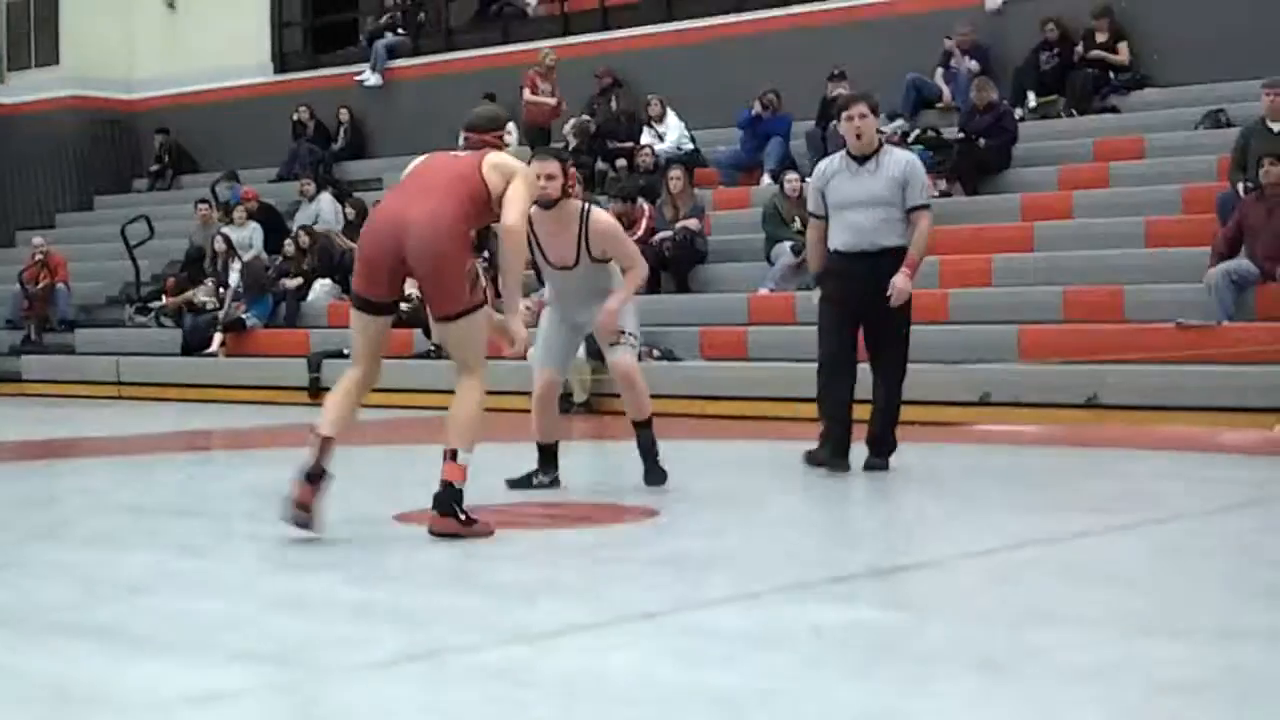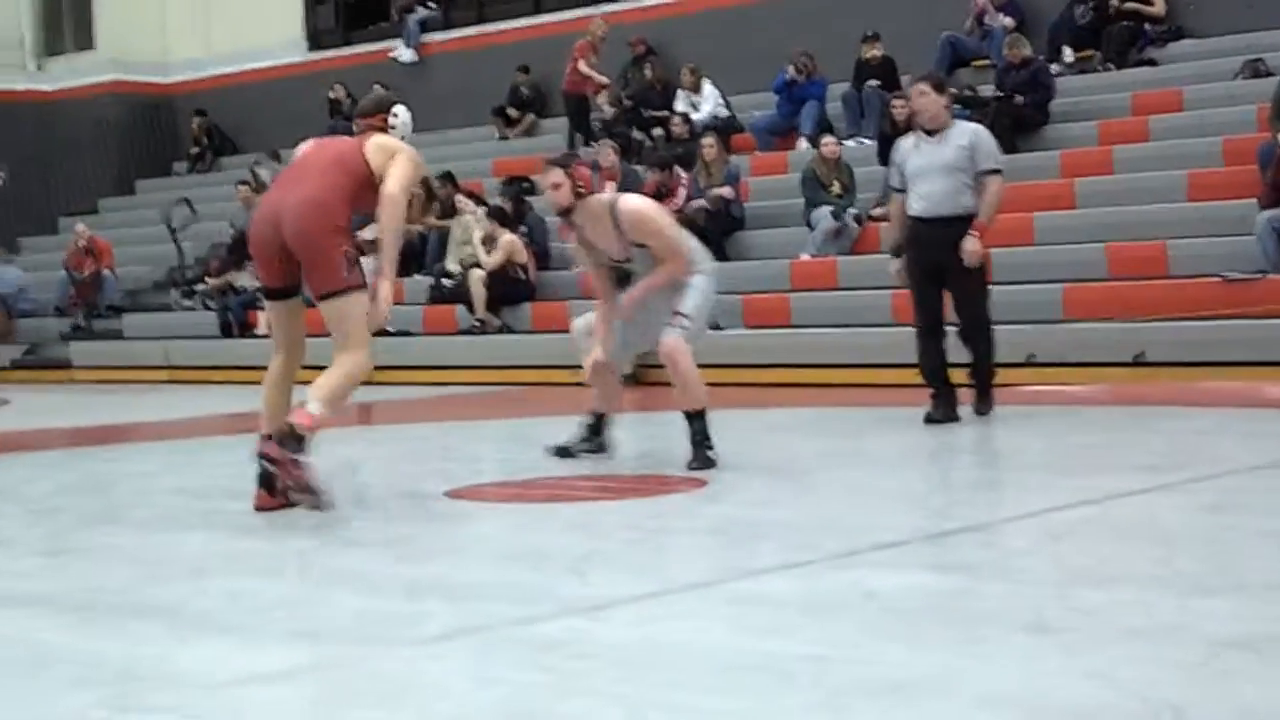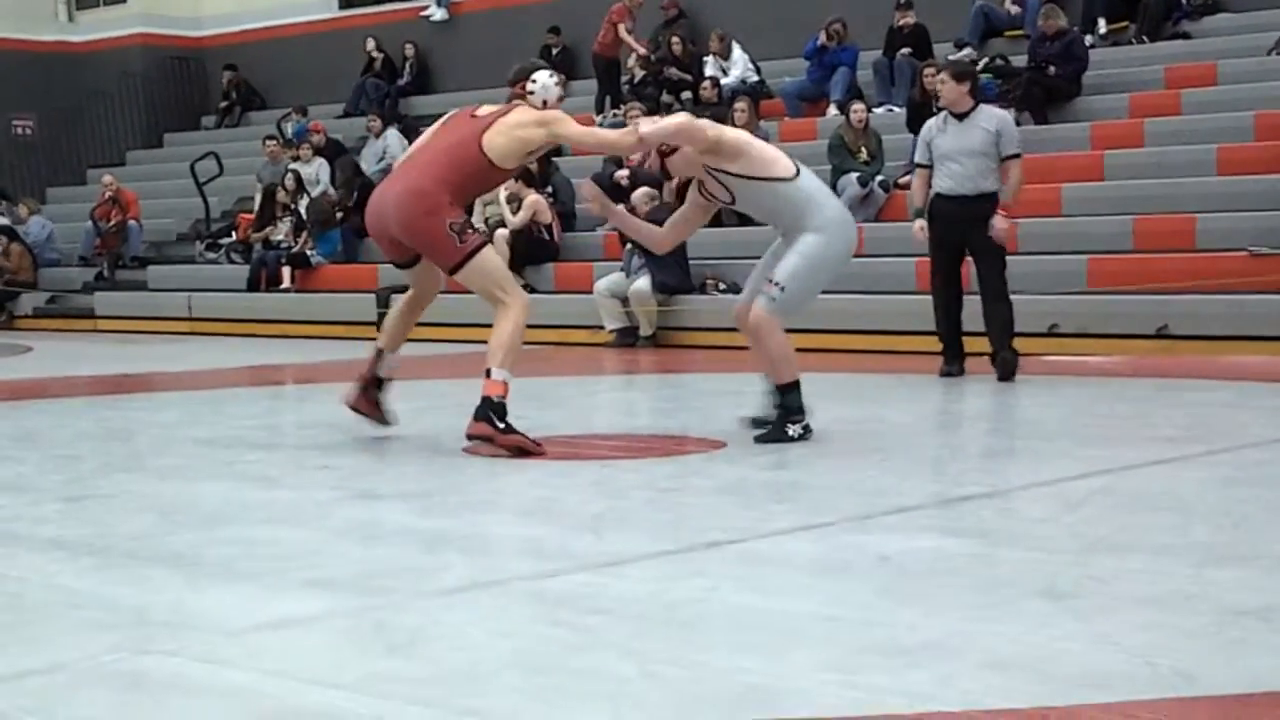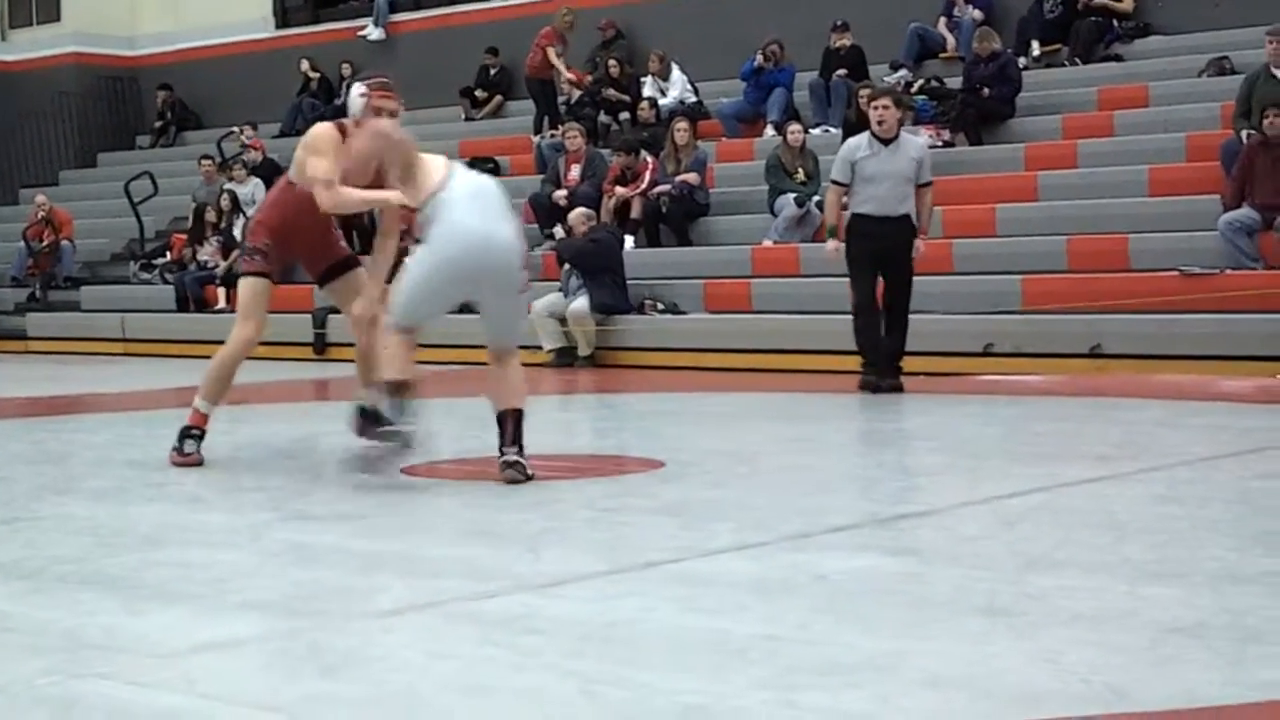
dt=1s
person 1, frame 1
left shoulder: (424, 162)
right shoulder: (514, 168)
right elbow: (512, 226)
left wrist: (484, 315)
right wrist: (512, 314)
left hip: (382, 228)
right hip: (436, 236)
left knee: (361, 371)
right knee: (471, 373)
left ankle: (314, 478)
right ankle: (448, 506)
person 1, frame 2
left shoulder: (315, 144)
right shoulder: (404, 153)
right elbow: (392, 194)
right wrist: (386, 277)
left hip: (266, 215)
right hip: (317, 218)
left knee: (288, 352)
right knee: (355, 357)
left ankle: (271, 483)
right ankle: (289, 443)
person 1, frame 3
left shoulder: (470, 114)
right shoulder: (541, 122)
left elbow: (408, 161)
right elbow: (619, 142)
left hip: (382, 204)
right hip: (426, 208)
left knee: (424, 289)
right knee: (513, 301)
left ankle: (370, 386)
right ankle: (490, 414)
person 1, frame 4
left shoulder: (391, 153)
right shoulder: (323, 138)
left elbow: (399, 212)
right elbow: (328, 200)
right wrist: (386, 196)
left hip: (319, 235)
right hip: (272, 231)
left knee: (371, 320)
right knee: (245, 337)
left ankle: (368, 411)
right ankle: (193, 429)
person 2, frame 1
left shoulder: (906, 164)
right shoulder: (825, 171)
left elbow: (923, 223)
right elbow: (816, 230)
left wrist: (907, 271)
right wrist: (818, 280)
left hip: (889, 272)
right hip: (840, 273)
left knee: (889, 367)
right knee: (833, 360)
left ankle: (880, 448)
right ankle: (834, 446)
person 2, frame 2
left shoulder: (973, 135)
right shoulder: (904, 147)
left elbow: (994, 187)
right elbow: (898, 203)
left wrist: (976, 233)
right wrist: (896, 251)
left hip: (961, 233)
right hip: (920, 238)
left knee: (973, 319)
right knee: (927, 324)
left ankle: (983, 388)
right ankle: (942, 399)
person 2, frame 3
left shoulder: (998, 119)
right shoulder: (931, 128)
left elbow: (1013, 170)
right elbow: (921, 176)
left wrist: (1003, 213)
right wrist: (918, 215)
left hip: (983, 209)
right hip: (943, 211)
left knee: (994, 284)
right knee: (944, 288)
left ankle: (1004, 354)
right ankle: (952, 356)
person 2, frame 4
left shoulder: (918, 148)
right shoulder: (852, 148)
left elbow: (924, 194)
right elbow: (834, 194)
left wrist: (921, 234)
right wrist: (832, 234)
left hip: (900, 230)
right hip: (862, 229)
left knee: (898, 303)
right knee: (864, 301)
left ankle: (890, 369)
right ankle: (872, 369)
person 3, frame 1
left shoulder: (598, 223)
right shoulder: (523, 227)
left elbow: (637, 267)
left wrist: (614, 304)
left hip: (607, 300)
right hip: (560, 307)
left knee: (625, 368)
right knee: (543, 387)
left ankle: (650, 456)
right ankle: (547, 469)
person 3, frame 2
left shoulder: (631, 210)
right shoulder: (579, 238)
left elbow: (680, 259)
right elbow: (606, 297)
left wrist: (637, 292)
right wrist: (600, 347)
left hip: (692, 274)
right hip: (646, 284)
left knee: (671, 347)
right knee: (603, 362)
left ankle: (702, 443)
right ankle: (594, 433)
person 3, frame 3
left shoulder: (714, 141)
right shoulder: (704, 190)
left elbow: (680, 125)
right elbow: (662, 241)
left wrist: (644, 129)
right wrist: (611, 211)
left hip: (827, 230)
right hip: (800, 233)
left knee: (761, 320)
right knee: (745, 313)
left ankle: (795, 418)
right ankle: (784, 405)
person 3, frame 4
left shoulder: (425, 169)
right shoulder: (488, 186)
left hip: (452, 247)
right hip: (506, 255)
left knee: (397, 329)
right knee: (504, 357)
left ankle: (399, 421)
right ankle: (512, 452)
